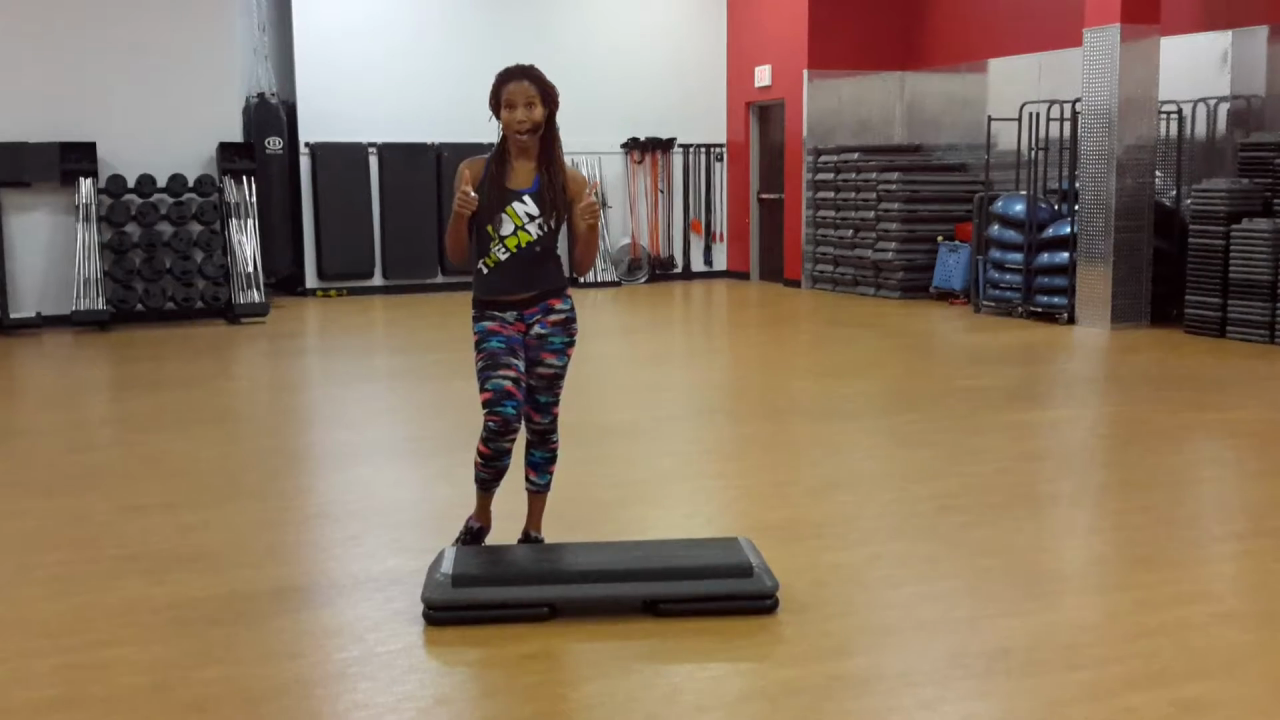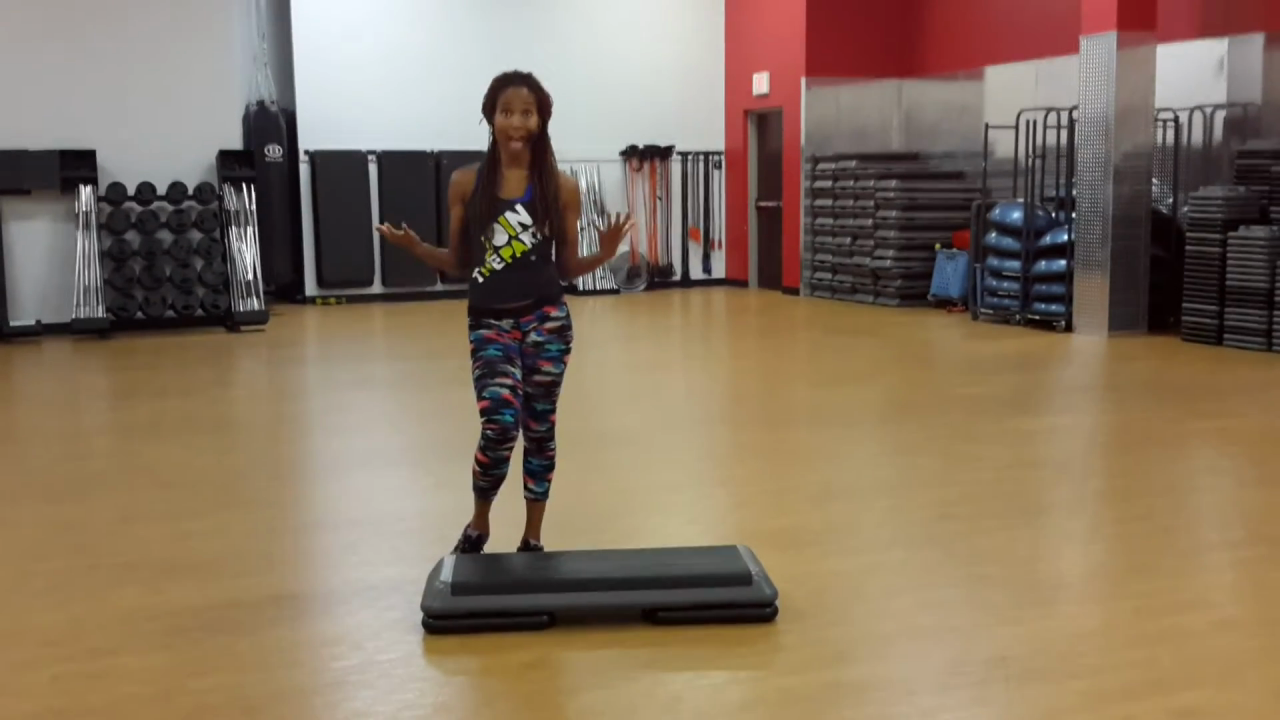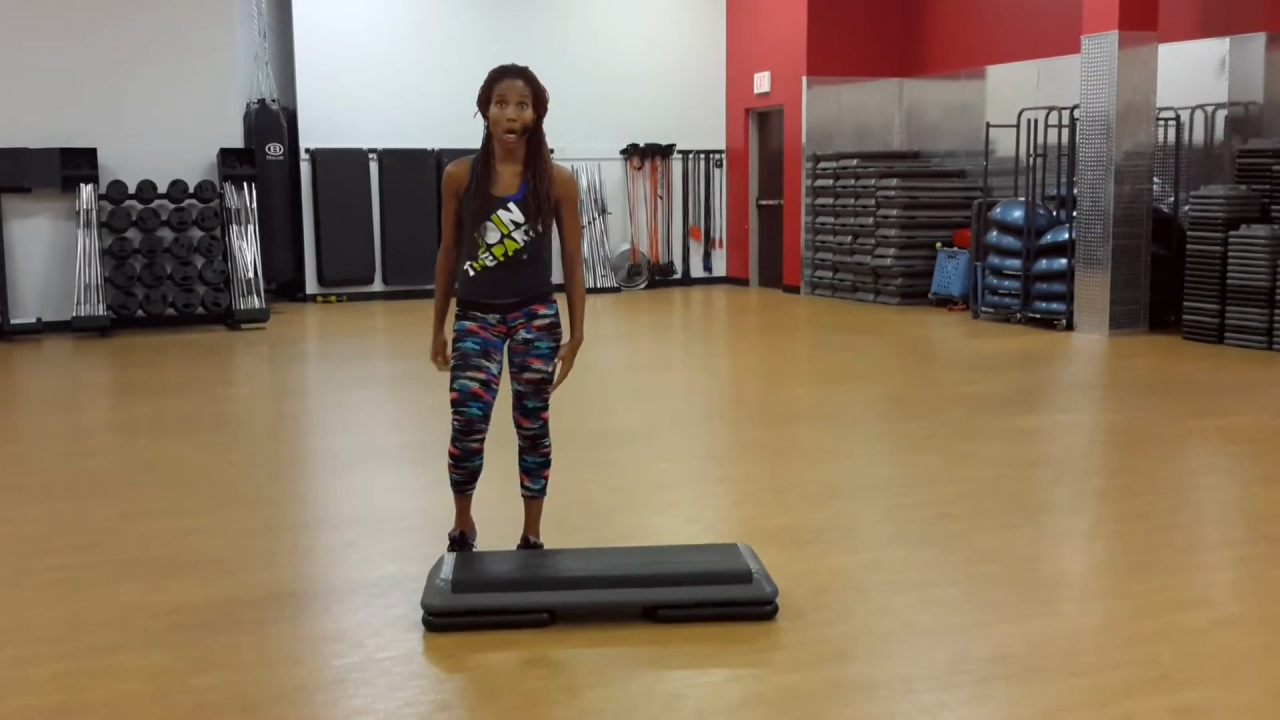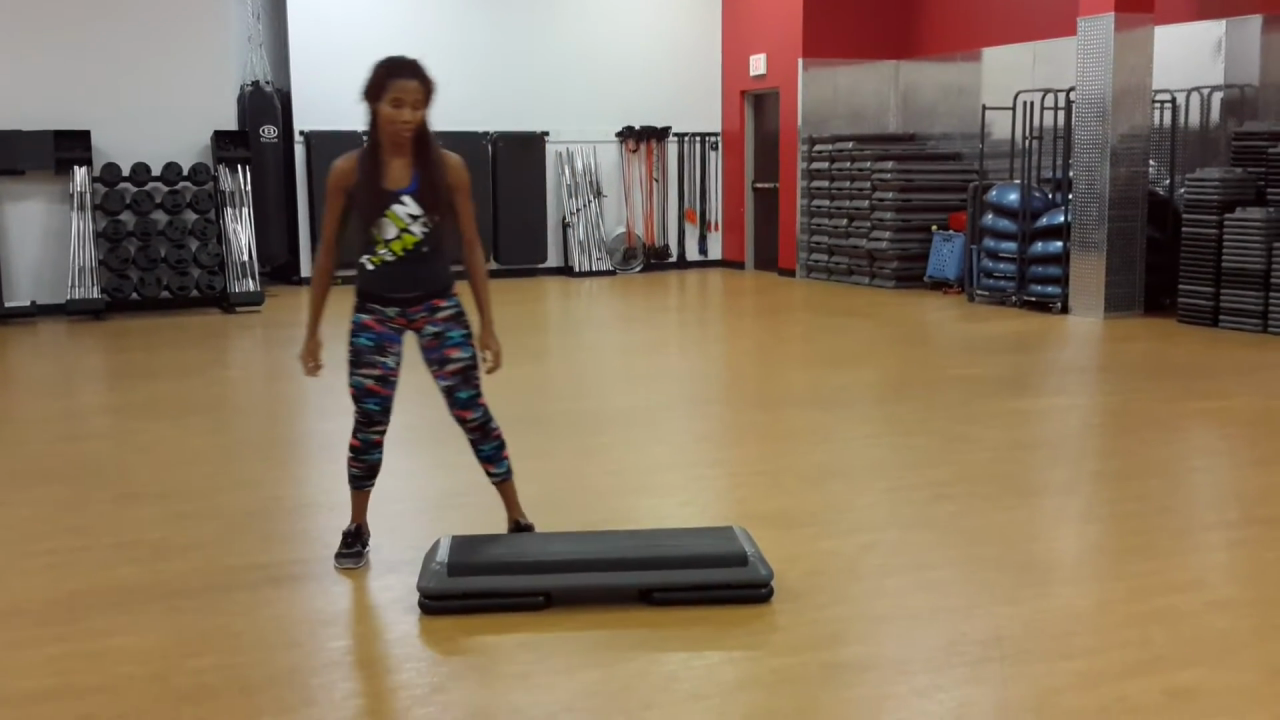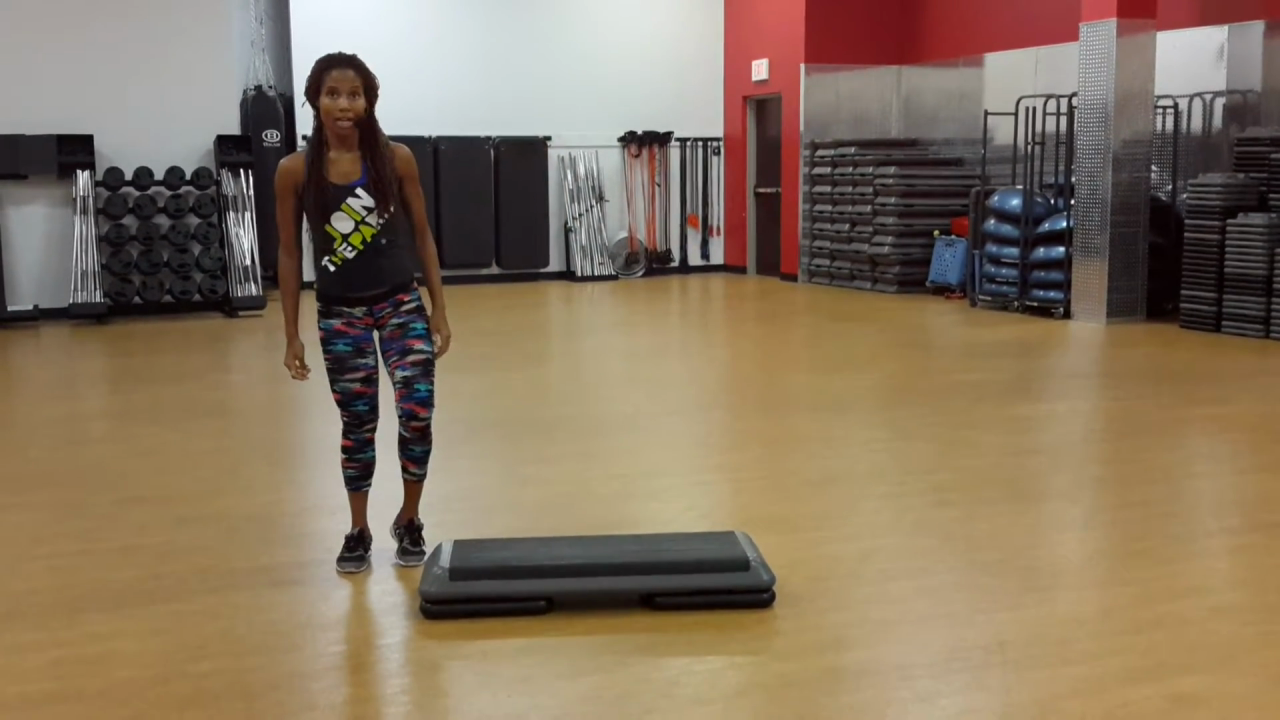
dt=1s
person 1, frame 1
left shoulder: (568, 180)
right shoulder: (475, 172)
left elbow: (581, 266)
right elbow: (458, 257)
left wrist: (591, 226)
right wrist: (459, 214)
left hip: (551, 312)
right hip: (494, 314)
left knee: (542, 421)
right knee: (503, 416)
left ankle: (533, 530)
right ankle: (480, 515)
person 1, frame 2
left shoulder: (561, 187)
right shoulder: (466, 182)
left elbow: (567, 268)
right elbow: (458, 263)
left wrist: (603, 255)
right wrist: (416, 248)
left hip: (547, 320)
right hip: (489, 322)
left knee: (539, 429)
right knee: (500, 426)
left ankle: (532, 538)
right ankle: (478, 525)
person 1, frame 3
left shoulder: (556, 180)
right shoulder: (460, 175)
left elbow: (573, 260)
right elbow: (448, 253)
left wrist: (576, 335)
right wrist: (438, 328)
left hip: (535, 316)
right hip: (475, 316)
left knee: (533, 426)
right knee: (468, 423)
left ankle: (531, 536)
right ankle: (463, 527)
person 1, frame 4
left shoulder: (447, 167)
right shoulder: (348, 171)
left elbow: (471, 248)
right elbow: (327, 250)
left wrist: (487, 326)
right wrist: (313, 329)
left hip: (438, 305)
right hip: (374, 311)
left knee: (473, 414)
right knee: (369, 421)
left ankle: (517, 519)
right ankle: (356, 527)
person 1, frame 5
left shoulder: (396, 158)
right shoulder: (295, 170)
left elbow: (420, 233)
right elbow: (289, 252)
left wrist: (439, 305)
right wrist: (291, 334)
left hip: (401, 302)
right hip: (339, 312)
left knee: (417, 414)
right knee: (357, 423)
left ankle: (409, 521)
right ankle: (358, 531)
